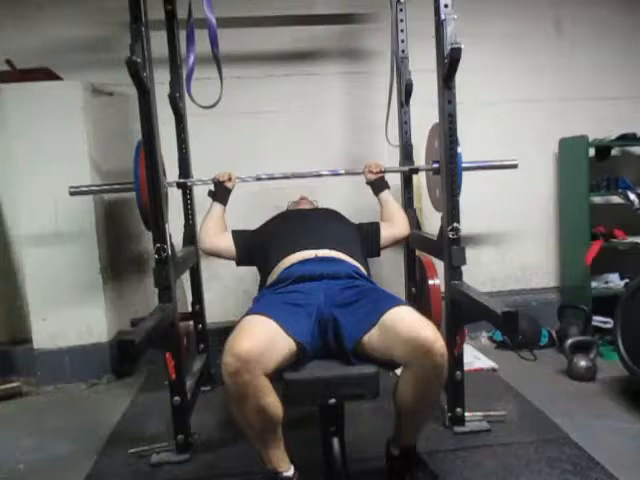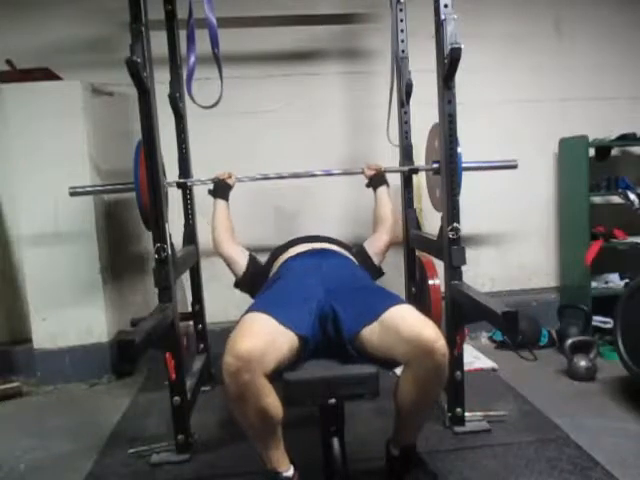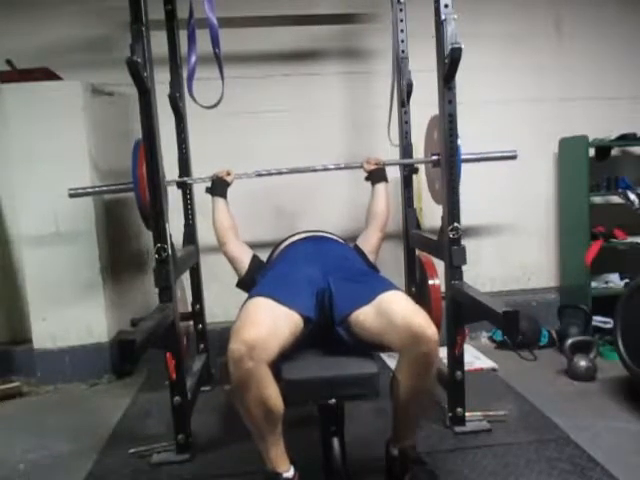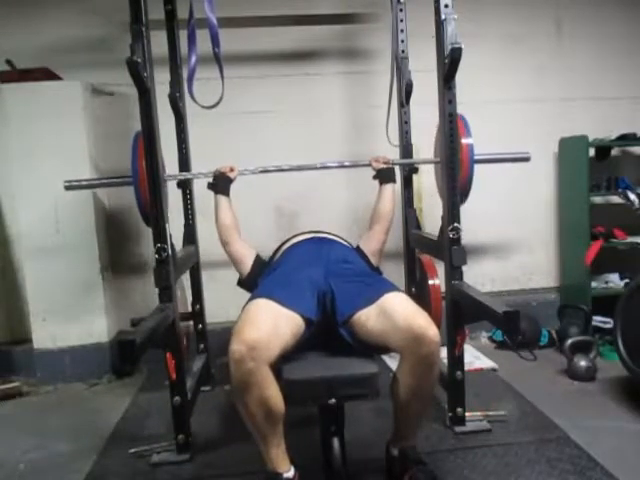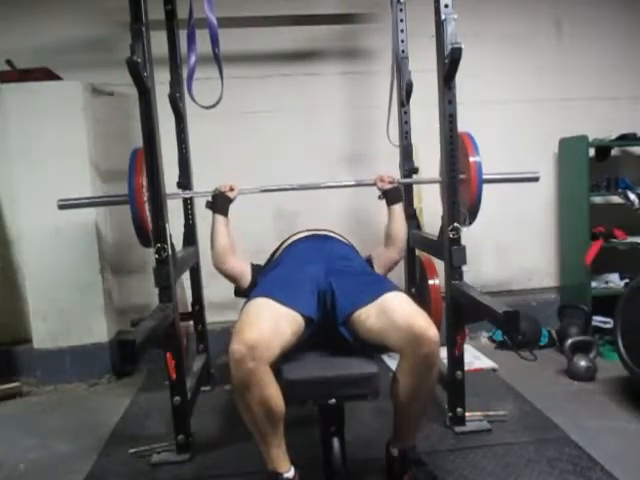
dt=1s
person 1, frame 1
left shoulder: (344, 222)
right shoulder: (271, 229)
left elbow: (400, 228)
right elbow: (209, 241)
left wrist: (380, 186)
right wrist: (221, 195)
left hip: (352, 288)
right hip: (291, 291)
left knee: (431, 348)
right knee: (239, 359)
left ankle: (402, 450)
person 1, frame 2
left shoulder: (356, 261)
right shoulder: (266, 275)
left elbow: (383, 233)
right elbow: (226, 245)
left wrist: (379, 184)
right wrist: (221, 195)
left knee: (432, 347)
right knee: (240, 360)
left ankle: (401, 450)
person 1, frame 3
left shoulder: (355, 256)
left elbow: (375, 228)
right elbow: (229, 241)
left wrist: (379, 179)
right wrist: (219, 192)
left knee: (423, 336)
right knee: (244, 350)
left ankle: (401, 450)
person 1, frame 4
left shoulder: (359, 258)
left elbow: (379, 229)
right elbow: (232, 240)
left wrist: (386, 178)
right wrist: (222, 189)
left knee: (425, 338)
right knee: (244, 351)
left ankle: (402, 450)
person 1, frame 5
left shoulder: (359, 264)
right shoulder: (266, 273)
left elbow: (394, 250)
right elbow: (226, 261)
left wrist: (394, 198)
right wrist: (220, 209)
left knee: (425, 339)
right knee: (245, 351)
left ankle: (401, 452)
